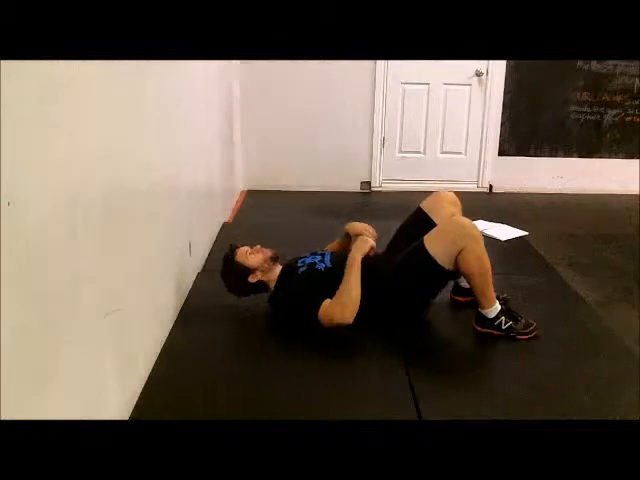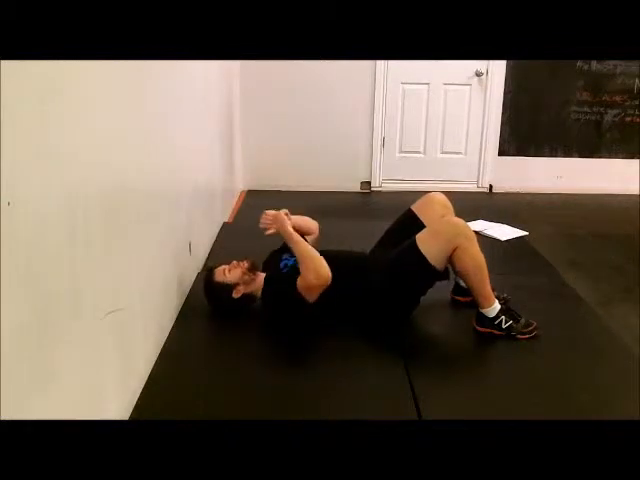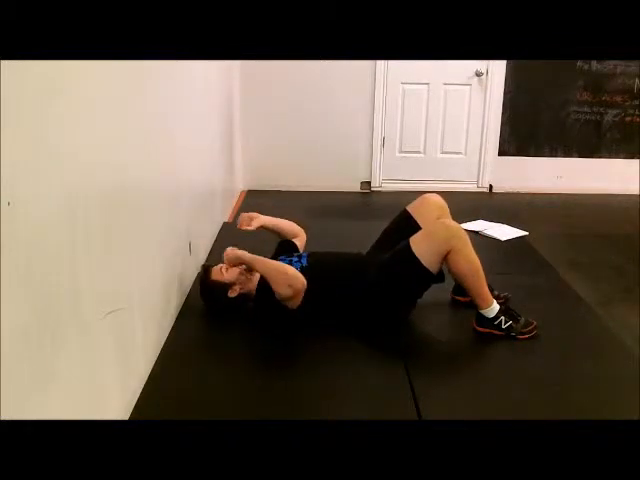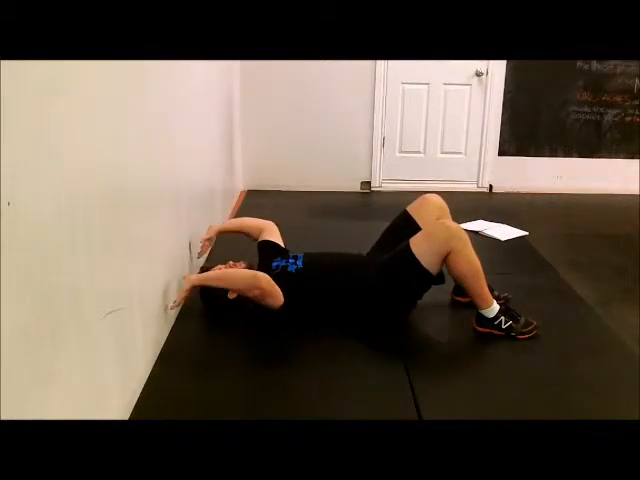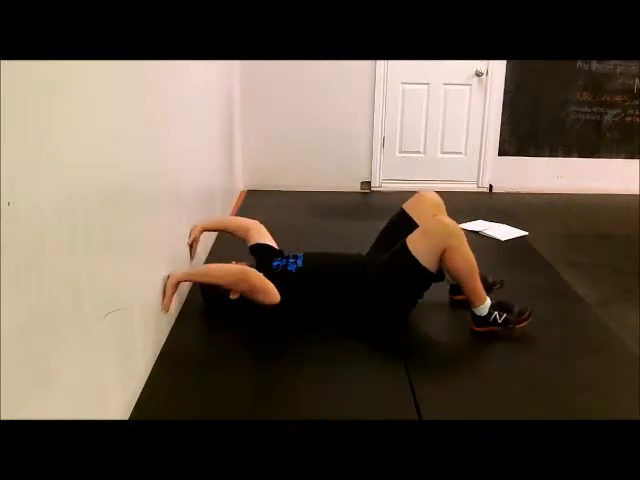
dt=0.5s
person 1, frame 1
left shoulder: (290, 270)
right shoulder: (289, 298)
right elbow: (342, 316)
left wrist: (348, 233)
right wrist: (356, 255)
left hip: (390, 263)
right hip: (397, 294)
left knee: (445, 201)
right knee: (463, 230)
left ankle: (465, 288)
right ankle: (491, 315)
person 1, frame 2
left shoulder: (274, 264)
right shoulder: (278, 297)
left elbow: (312, 229)
right elbow: (320, 279)
left wrist: (284, 220)
right wrist: (287, 231)
left hip: (378, 262)
right hip: (387, 291)
left knee: (436, 202)
right knee: (456, 230)
left ankle: (466, 287)
right ankle: (492, 314)
person 1, frame 3
left shoulder: (270, 265)
right shoulder: (269, 298)
left elbow: (299, 234)
right elbow: (296, 283)
left wrist: (264, 221)
right wrist: (243, 254)
left hip: (373, 265)
right hip: (382, 293)
left knee: (431, 203)
right knee: (449, 232)
left ankle: (467, 287)
right ankle: (491, 315)
person 1, frame 4
left shoulder: (271, 263)
right shoulder: (269, 296)
left elbow: (266, 226)
right elbow: (257, 282)
left wrist: (218, 228)
right wrist: (194, 280)
left hip: (373, 265)
right hip: (381, 293)
left knee: (432, 203)
right knee: (448, 231)
left ankle: (467, 288)
right ankle: (491, 315)
person 1, frame 5
left shoulder: (269, 263)
right shoulder: (268, 291)
left elbow: (251, 226)
right elbow: (243, 276)
left wrist: (203, 225)
right wrist: (181, 276)
left hip: (372, 265)
right hip: (383, 292)
left knee: (428, 201)
right knee: (446, 230)
left ankle: (464, 284)
right ankle: (485, 311)
